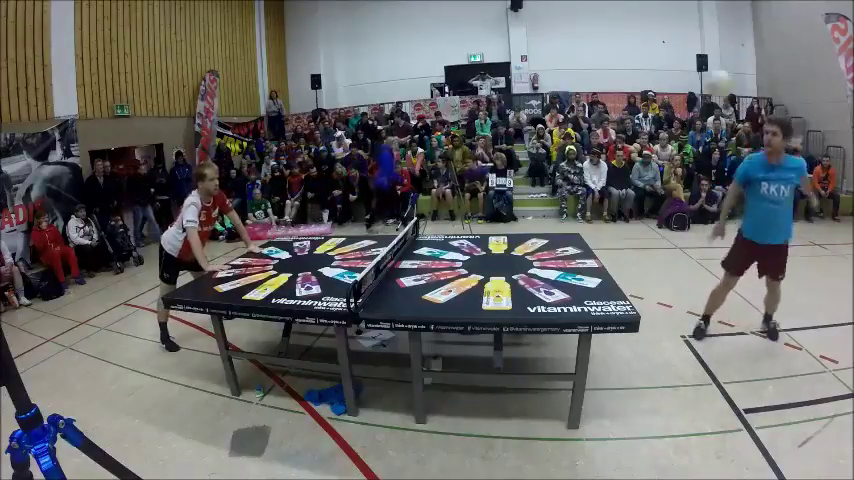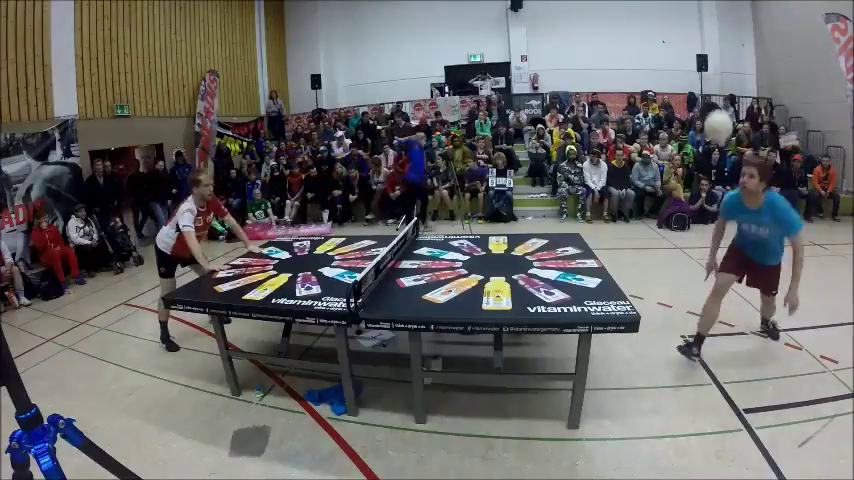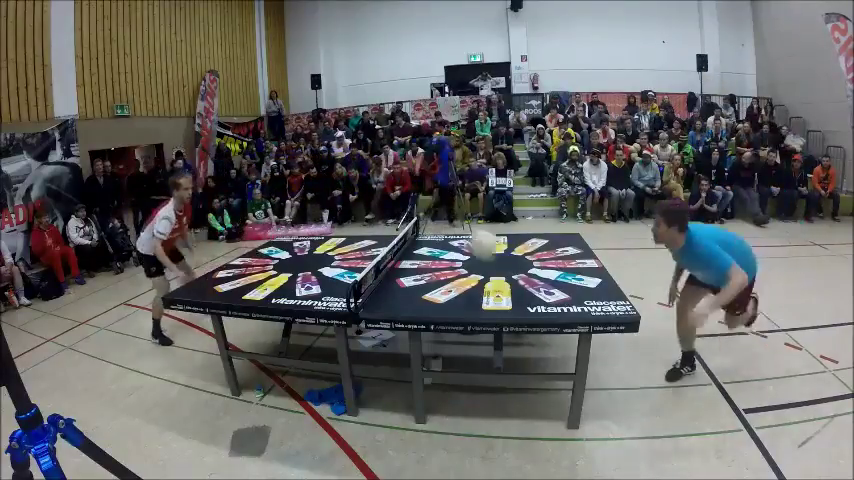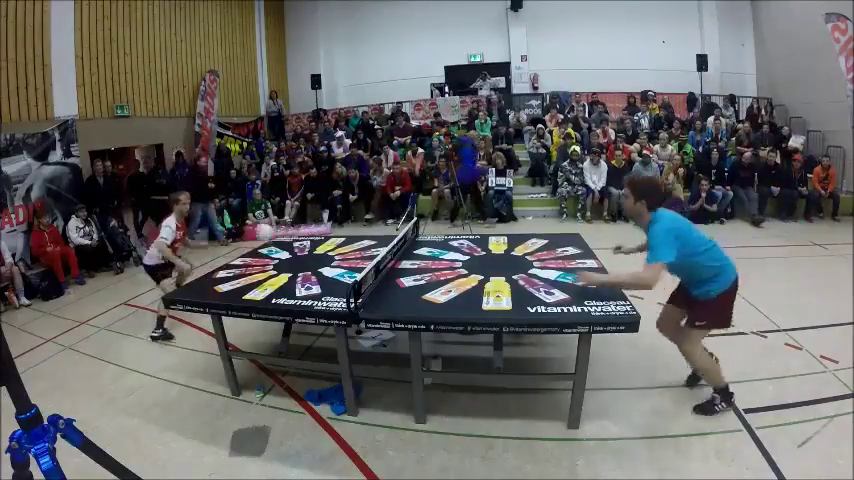
dt=0.4s
person 1, frame 1
left shoulder: (798, 165)
right shoulder: (752, 162)
right elbow: (733, 193)
left wrist: (812, 197)
right wrist: (721, 222)
left hip: (778, 239)
right hip: (749, 236)
left knee: (774, 285)
right knee: (727, 283)
left ankle: (768, 320)
right ankle: (705, 319)
person 1, frame 2
left shoulder: (779, 206)
right shoulder: (732, 199)
left elbow: (797, 246)
right elbow: (720, 225)
left wrist: (794, 288)
right wrist: (712, 256)
left hip: (769, 256)
right hip: (742, 248)
left knee: (767, 301)
right knee: (717, 290)
left ankle: (766, 322)
right ankle: (697, 343)
person 1, frame 3
left shoulder: (702, 245)
right shoulder: (677, 240)
left elbow: (740, 278)
left wrist: (709, 306)
right wrist: (674, 284)
left hip: (738, 272)
right hip: (711, 270)
left knee: (733, 321)
right knee: (683, 309)
left ankle: (750, 303)
right ankle: (688, 360)
person 1, frame 4
left shoulder: (663, 228)
right shoulder: (659, 219)
left elbow: (648, 279)
left wrist: (599, 279)
right wrist: (634, 249)
left hip: (717, 284)
right hip: (699, 279)
left knee: (687, 344)
right knee: (665, 325)
left ankle: (724, 394)
right ankle: (705, 362)
person 2, frame 1
left shoulder: (218, 197)
right shoulder: (192, 204)
left elbow: (235, 219)
right elbow: (193, 236)
left wrist: (249, 244)
right wrist: (207, 265)
left hip: (191, 251)
right hip: (172, 250)
right knee: (167, 293)
right ankle: (164, 335)
person 2, frame 2
left shoulder: (212, 202)
right shoulder: (187, 209)
left elbow: (231, 222)
right elbow: (191, 241)
left wrist: (249, 244)
right wrist: (208, 265)
left hip: (188, 249)
right hip: (166, 249)
right knee: (168, 292)
right ankle: (164, 335)
person 2, frame 3
left shoulder: (186, 207)
right shoulder: (166, 215)
left elbow: (183, 230)
right elbow: (156, 247)
left wrist: (189, 249)
right wrist: (174, 269)
left hip: (168, 247)
right hip: (148, 251)
left knee: (190, 274)
right knee: (163, 290)
right ankle: (156, 331)
person 2, frame 4
left shoulder: (181, 222)
right shoulder: (170, 224)
left elbow: (184, 241)
right elbow: (161, 248)
right wrist: (179, 263)
left hip: (164, 260)
right hip: (154, 263)
left knee: (187, 268)
right knee: (171, 290)
right ankle: (158, 329)
